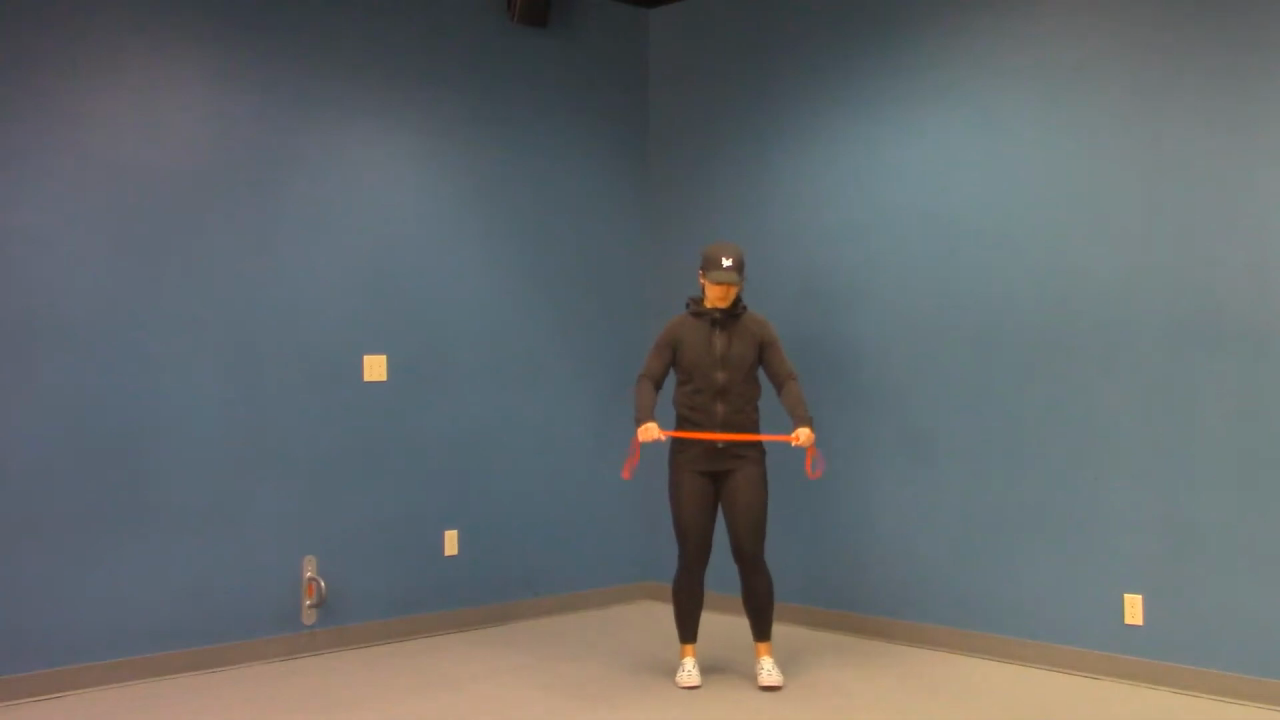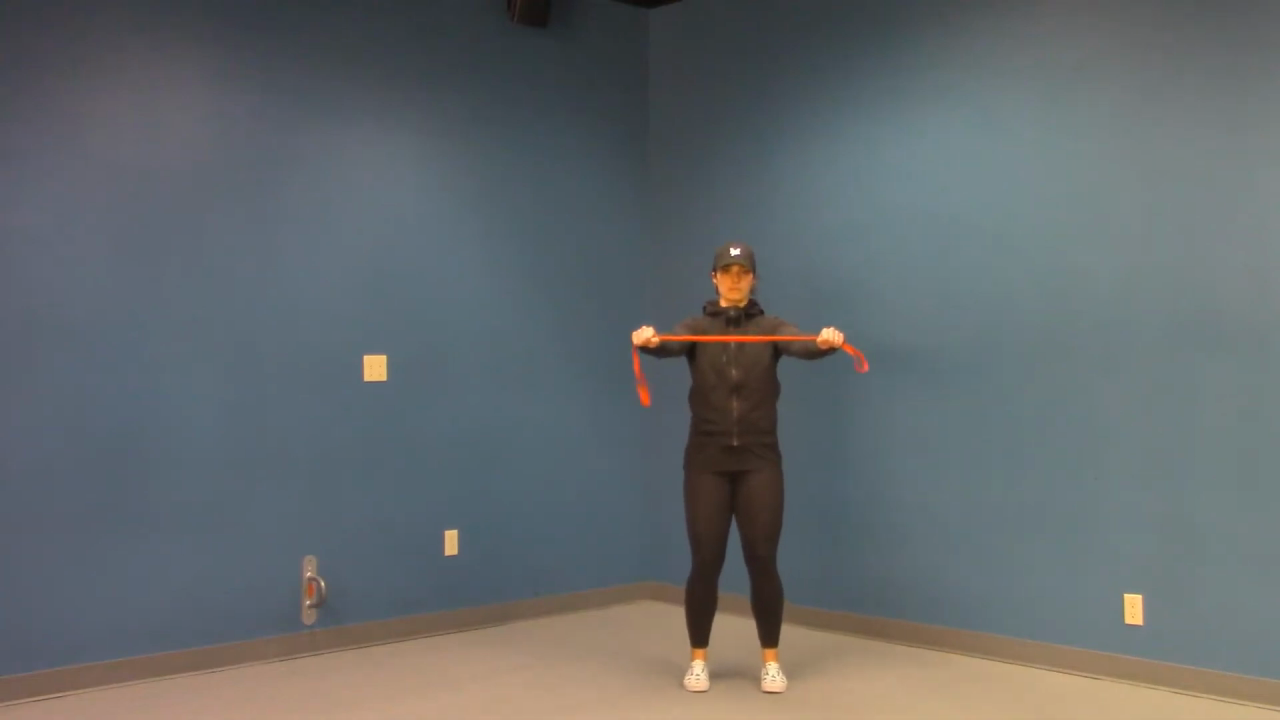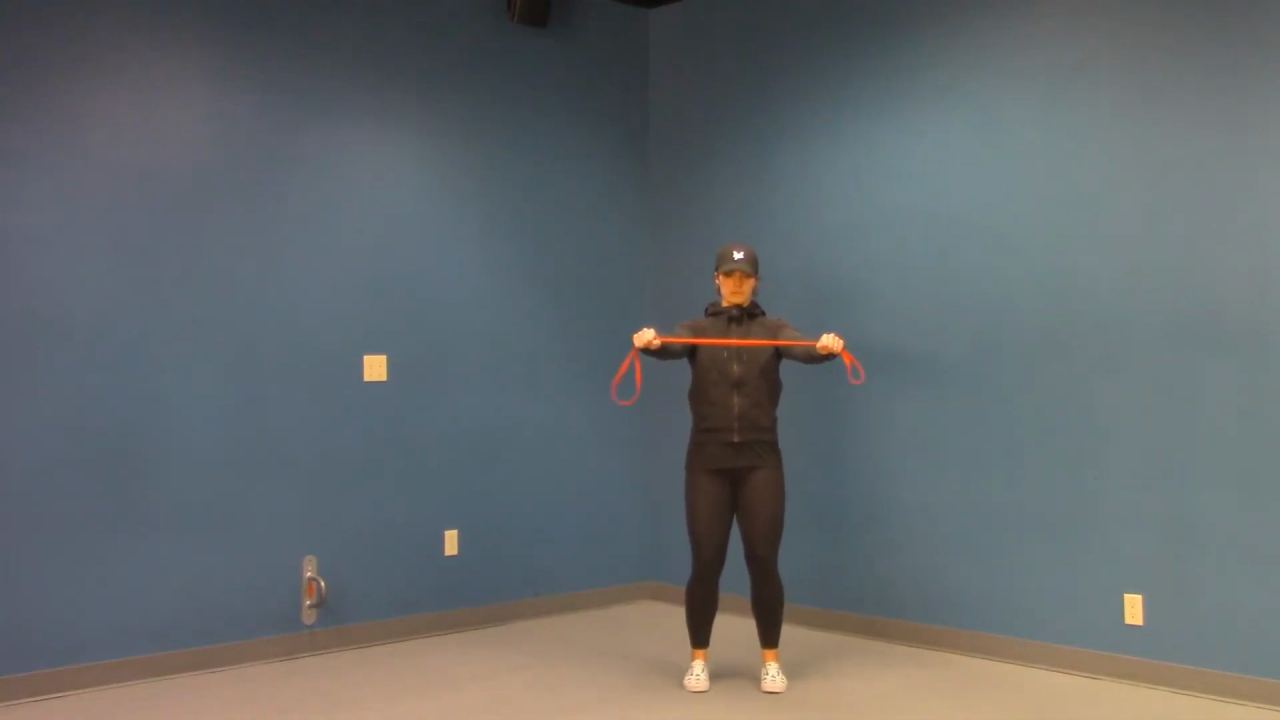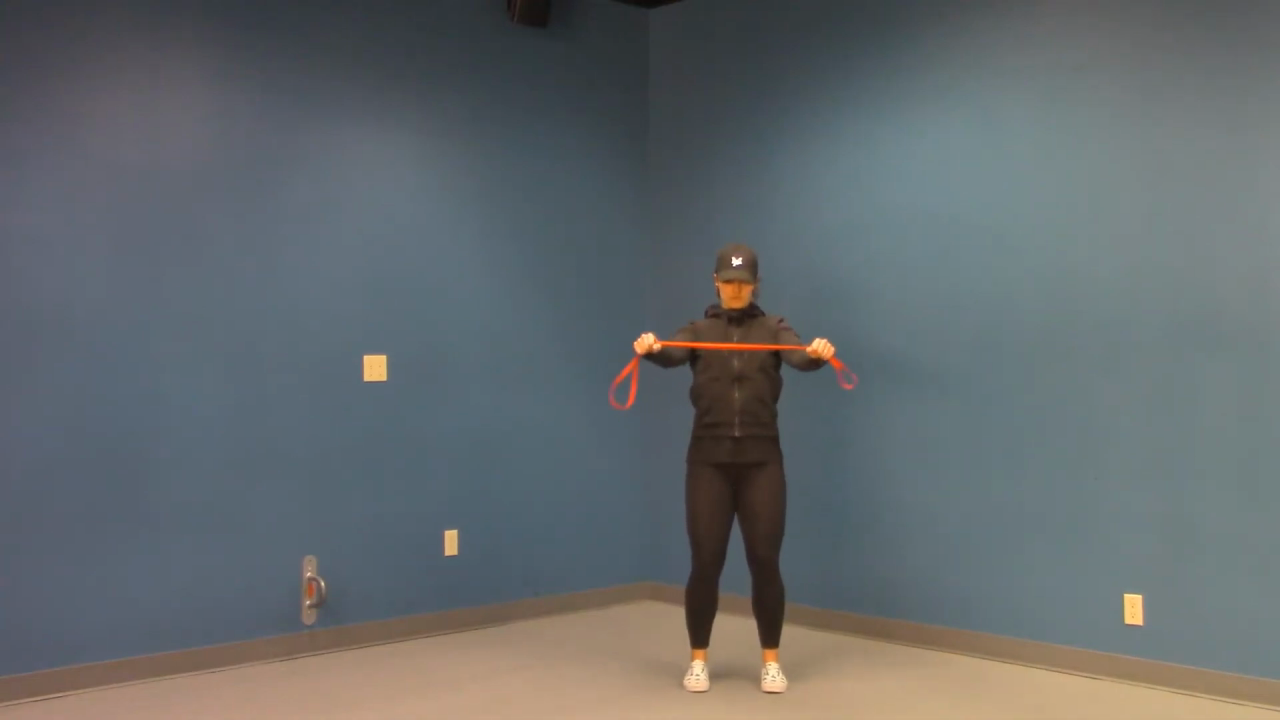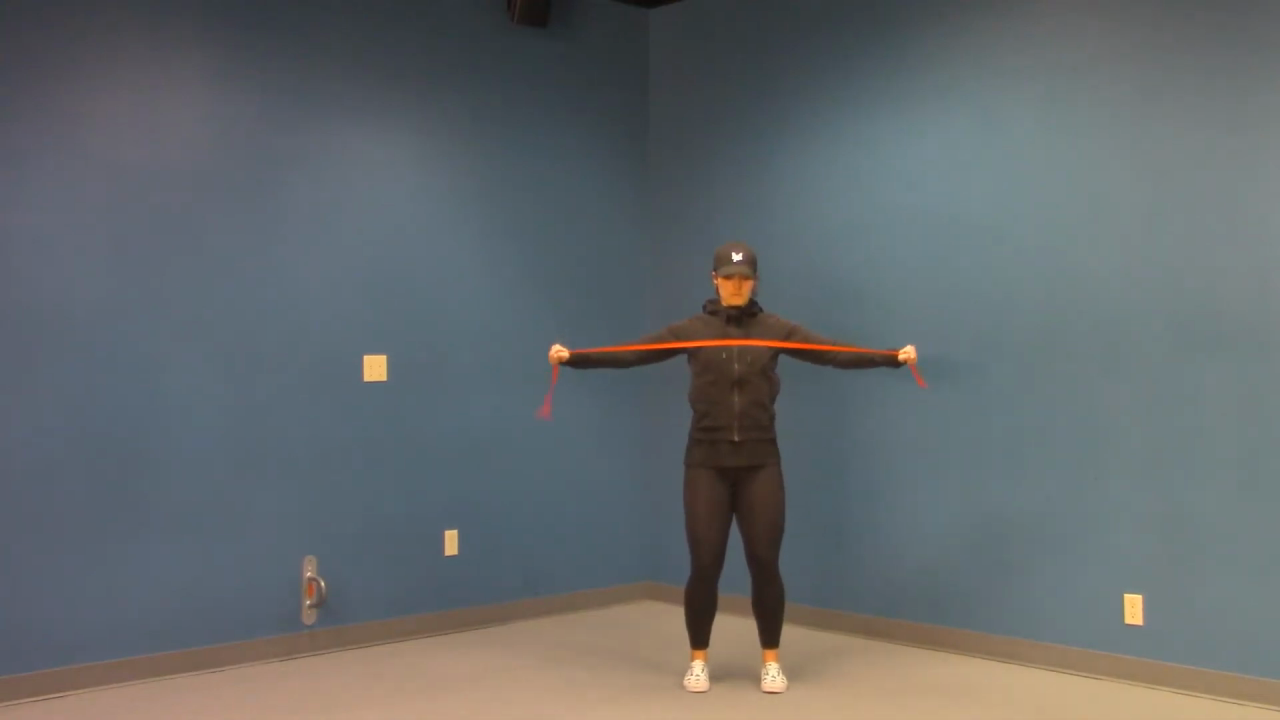
dt=1s
person 1, frame 1
left shoulder: (757, 328)
right shoulder: (678, 329)
left elbow: (785, 379)
right elbow: (648, 379)
left wrist: (802, 421)
right wrist: (645, 418)
left hip: (744, 456)
right hip: (691, 457)
left knee: (751, 556)
right knee: (692, 559)
left ankle: (764, 656)
right ankle: (688, 656)
person 1, frame 2
left shoulder: (770, 327)
right shoulder: (696, 327)
left elbow: (798, 345)
right elbow: (671, 344)
left wrist: (824, 342)
right wrist: (650, 341)
left hip: (759, 459)
right hip: (707, 460)
left knee: (762, 561)
right knee: (706, 563)
left ankle: (771, 660)
right ankle: (698, 659)
person 1, frame 3
left shoulder: (772, 328)
right shoulder: (699, 328)
left elbow: (800, 349)
right elbow: (673, 346)
left wrist: (824, 348)
right wrist: (650, 342)
left hip: (760, 460)
right hip: (708, 460)
left knee: (764, 563)
right knee: (706, 564)
left ankle: (771, 660)
right ankle: (698, 659)
person 1, frame 4
left shoulder: (773, 328)
right shoulder: (698, 330)
left elbow: (797, 356)
right elbow: (672, 355)
left wrist: (819, 354)
right wrist: (649, 349)
left hip: (761, 459)
right hip: (709, 459)
left knee: (765, 562)
right knee: (706, 563)
left ankle: (771, 660)
right ankle: (699, 659)
person 1, frame 5
left shoulder: (775, 329)
right shoulder: (692, 329)
left elbow: (834, 353)
right elbow: (633, 353)
left wrist: (893, 357)
right wrist: (573, 357)
left hip: (760, 461)
right hip: (707, 461)
left knee: (765, 564)
right knee: (705, 565)
left ankle: (771, 660)
right ankle: (698, 660)
